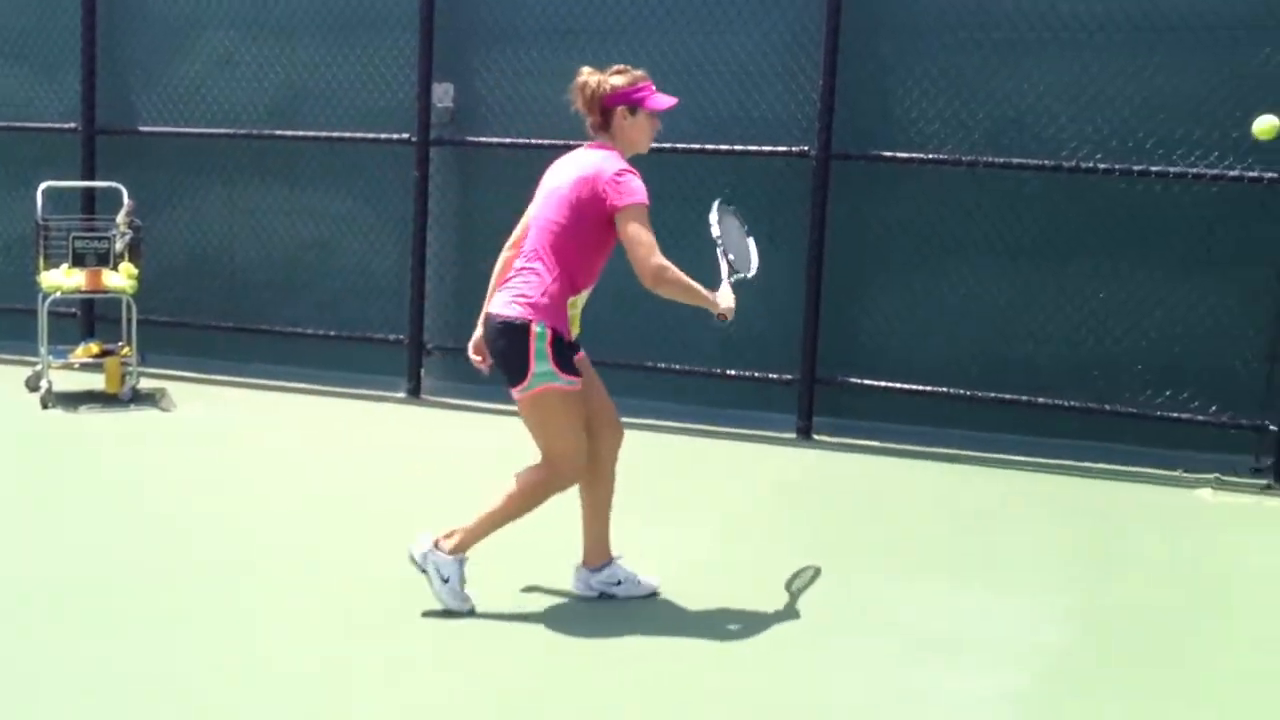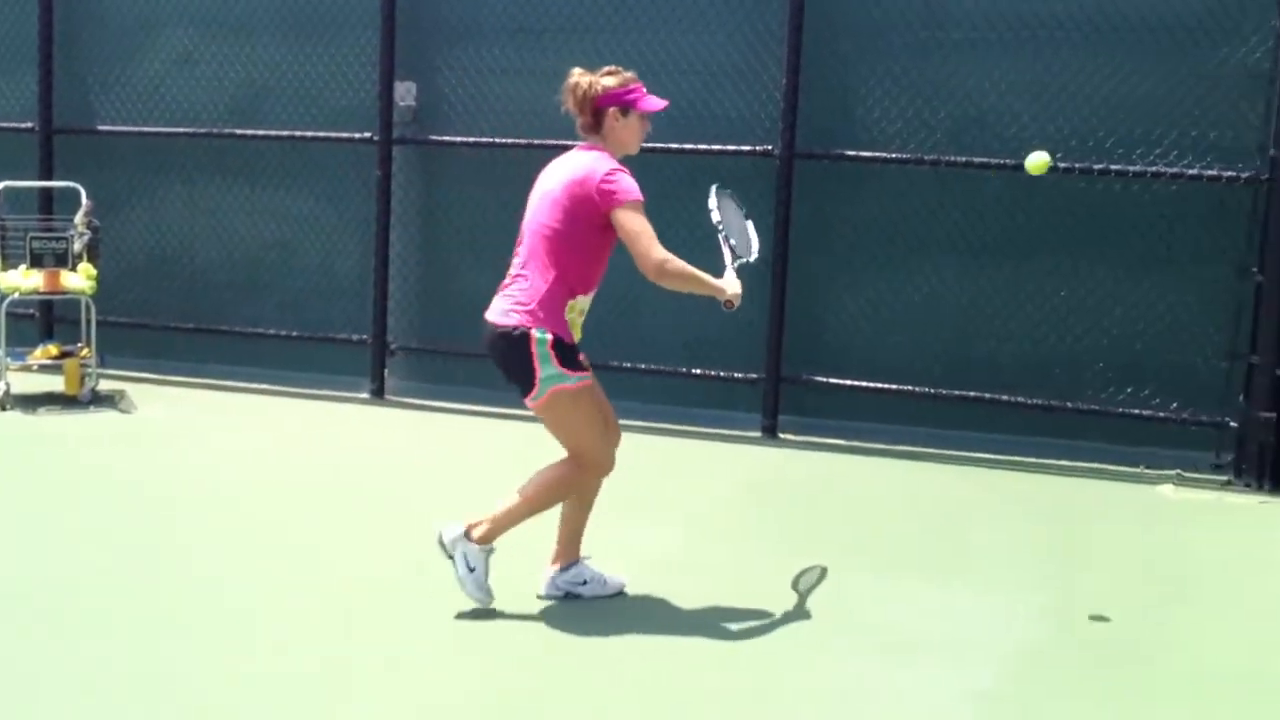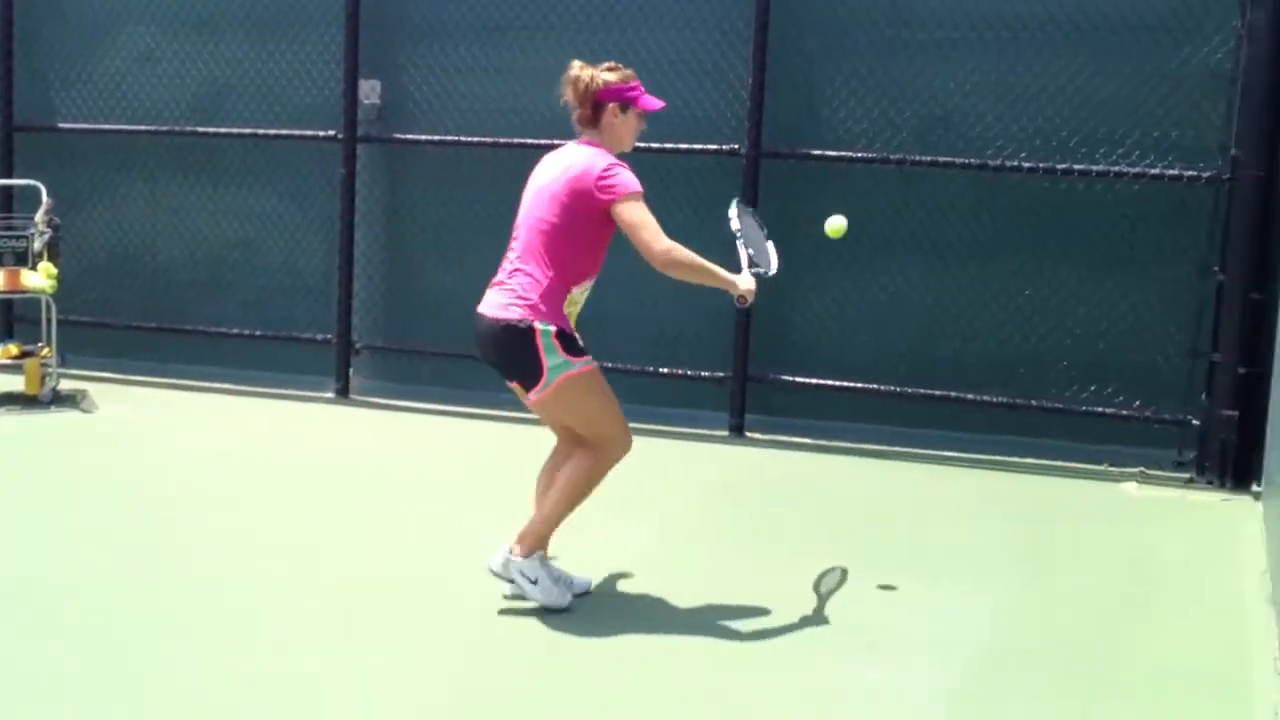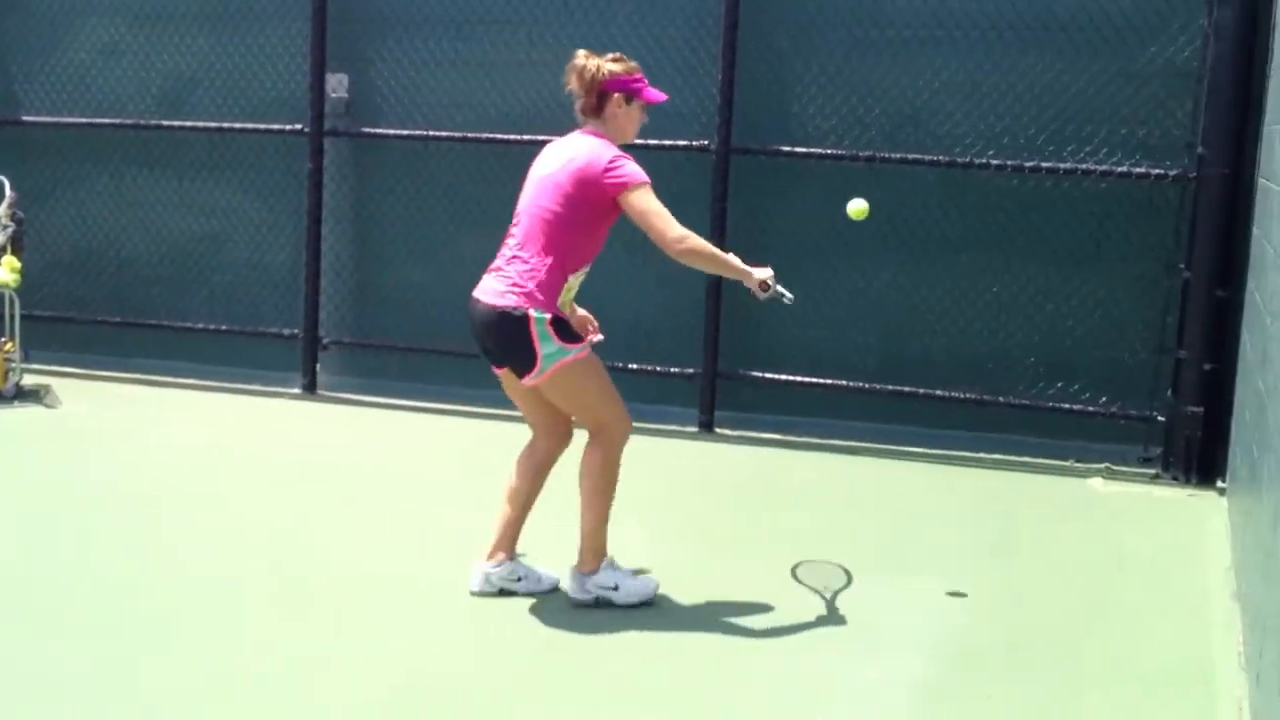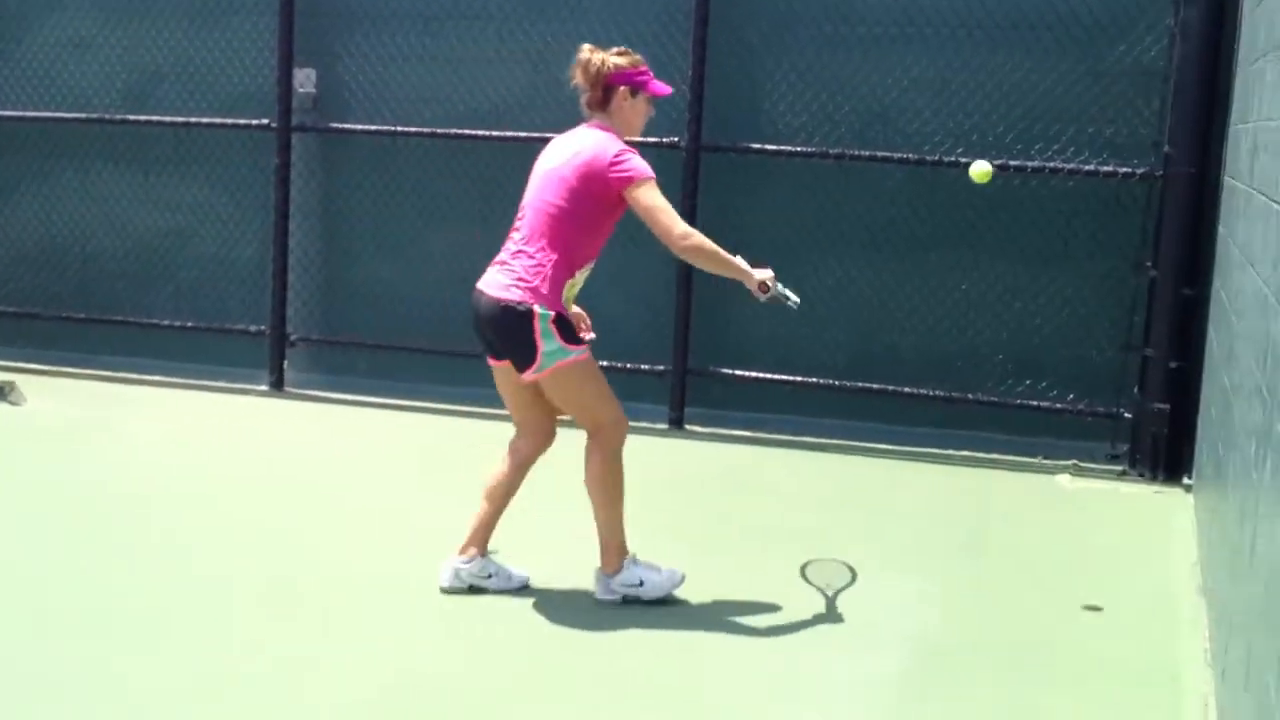
dt=0.1s
person 1, frame 1
left shoulder: (569, 164)
right shoulder: (617, 175)
left elbow: (513, 248)
right elbow: (653, 272)
left wrist: (485, 324)
right wrist: (714, 300)
left hip: (524, 324)
right hip: (533, 332)
left knee: (605, 432)
right knee: (568, 465)
left ankle: (596, 567)
right ankle: (447, 548)
person 1, frame 2
left shoulder: (562, 167)
right shoulder: (609, 179)
right elbow: (655, 264)
right wrist: (718, 286)
left hip: (517, 329)
right hip: (535, 340)
left knee: (602, 436)
right knee: (592, 457)
left ankle: (565, 568)
right ankle: (474, 535)
person 1, frame 3
left shoulder: (556, 161)
right shoulder: (605, 171)
right elbow: (664, 255)
right wrist: (733, 281)
left hip: (501, 321)
right hip: (529, 331)
left knee: (578, 440)
right knee: (611, 440)
left ankle: (530, 561)
right ankle: (524, 550)
person 1, frame 4
left shoulder: (560, 150)
right shoulder: (611, 162)
right elbow: (678, 243)
left wrist: (570, 306)
right wrist: (747, 273)
left hip: (494, 307)
right hip: (524, 319)
left knee: (551, 435)
right knee: (611, 427)
left ankle: (498, 561)
right ankle: (590, 568)
person 1, frame 5
left shoulder: (565, 144)
right shoulder: (617, 157)
right elbow: (680, 240)
left wrist: (562, 302)
right wrist: (746, 273)
left hip: (496, 302)
right hip: (527, 315)
left knee: (535, 433)
right knee: (608, 428)
left ankle: (470, 557)
right ankle: (616, 567)
